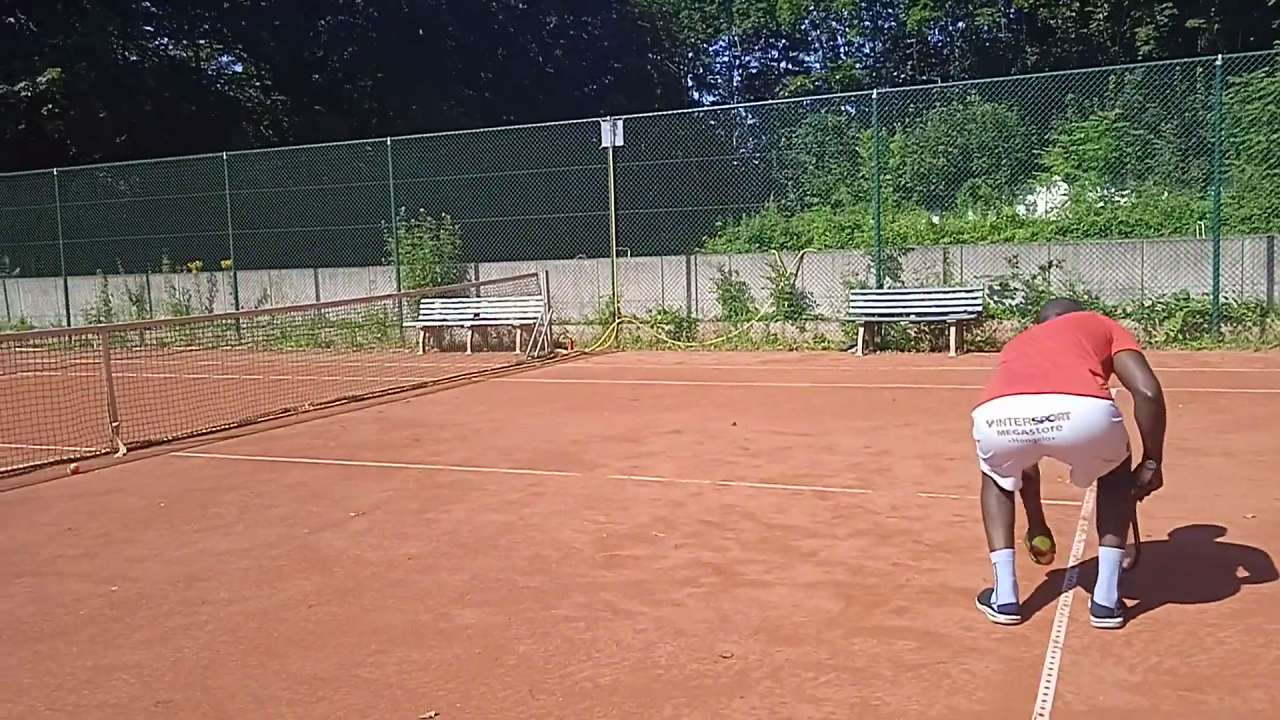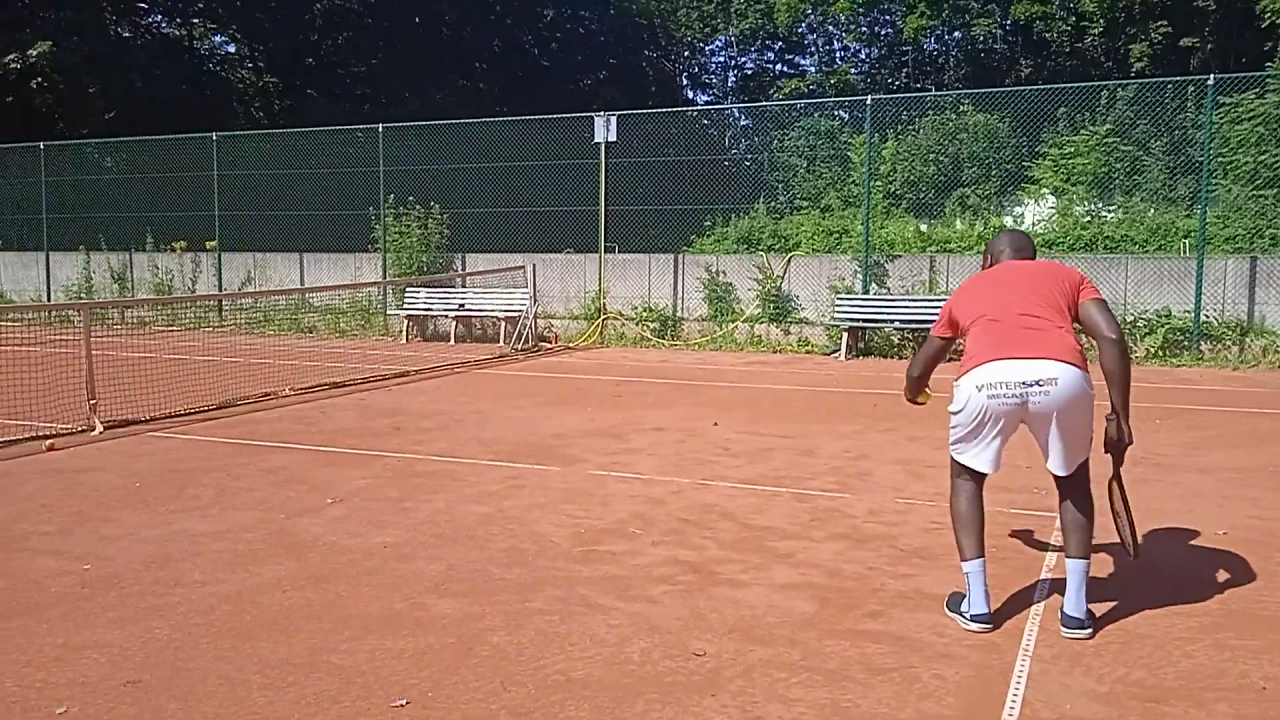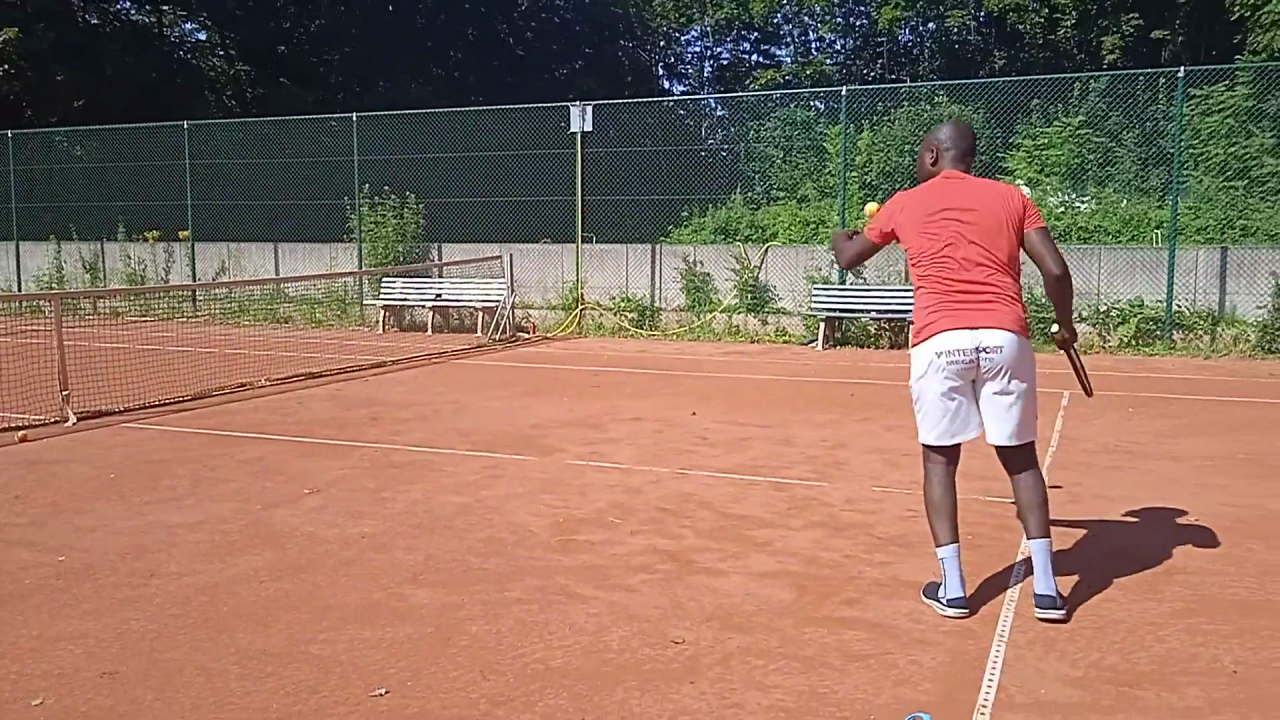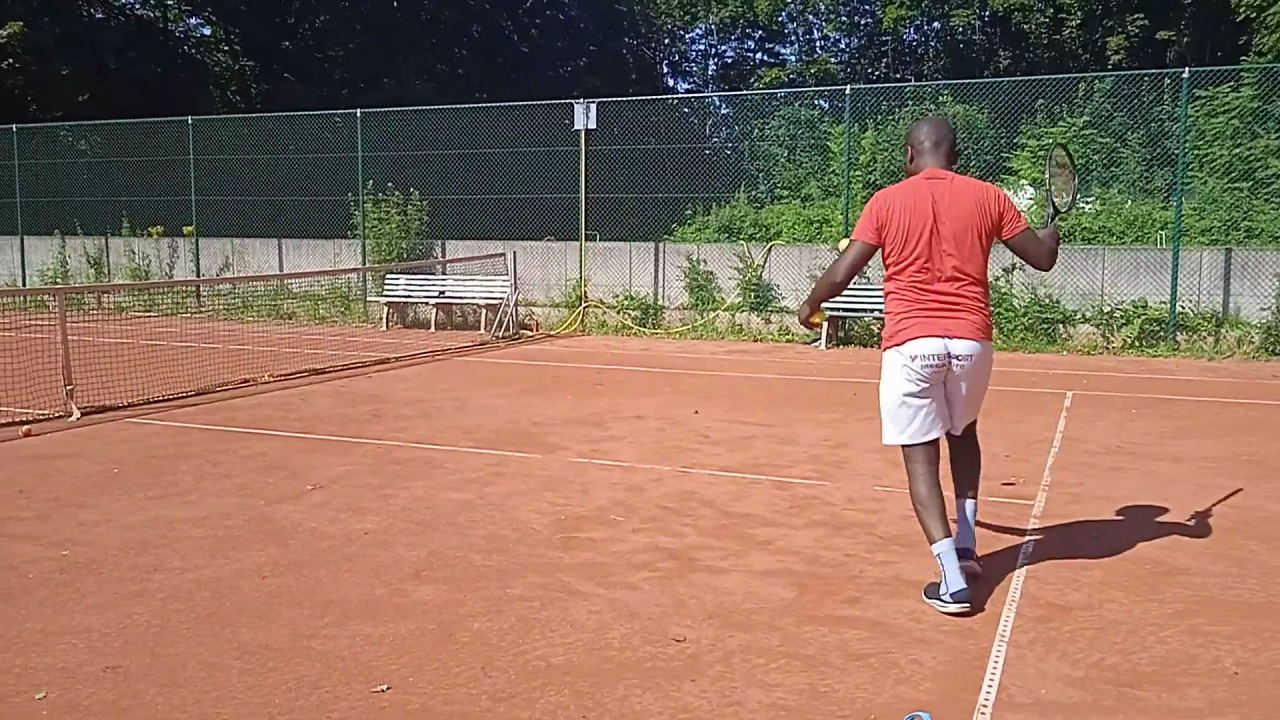
dt=0.3s
person 1, frame 1
right shoulder: (1104, 326)
right elbow: (1148, 392)
left wrist: (1037, 524)
right wrist: (1152, 462)
left hip: (999, 414)
right hip: (1084, 410)
left knee: (997, 478)
right knee: (1116, 473)
left ankle: (1004, 593)
right ankle: (1107, 597)
person 1, frame 2
left shoulder: (968, 287)
right shoulder: (1068, 274)
left elbow: (921, 366)
right elbow: (1112, 338)
left wrist: (914, 389)
right wrist: (1120, 416)
left hip: (987, 379)
right hip: (1061, 376)
left knee: (966, 476)
right knee: (1072, 480)
left ankle: (976, 602)
right ankle: (1076, 607)
person 1, frame 3
left shoulder: (906, 203)
right shoulder: (1012, 197)
left elbow: (847, 257)
right elbow: (1055, 271)
left wrist: (840, 236)
right wrist: (1065, 325)
left hip: (940, 340)
right hip: (1004, 337)
left knee: (939, 459)
right knee: (1020, 457)
left ankle: (952, 588)
right ankle: (1045, 586)
person 1, frame 4
left shoulder: (886, 202)
right shoulder: (987, 196)
left elbow: (840, 275)
right elbow: (1042, 257)
left wrist: (809, 307)
right wrist: (1053, 235)
left hip: (911, 344)
right hip: (971, 342)
left knee: (922, 456)
right knee: (962, 433)
left ankle: (953, 582)
right ankle: (965, 542)
